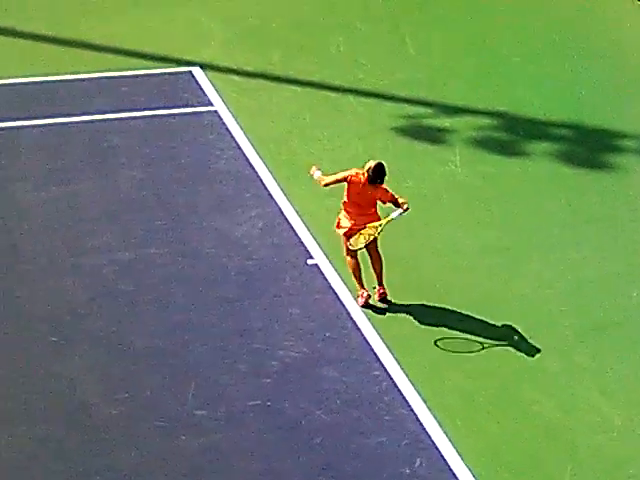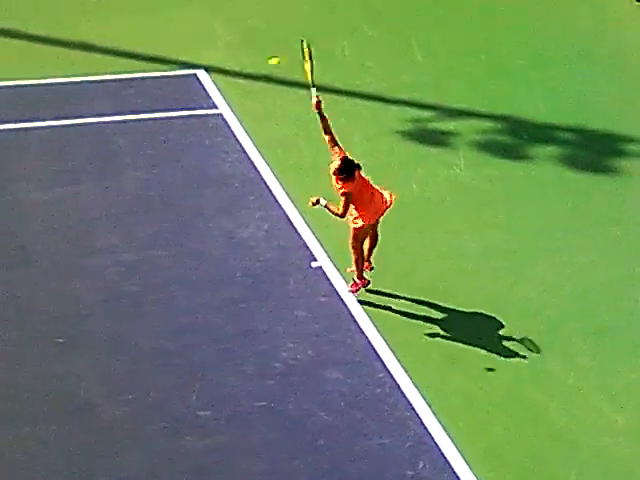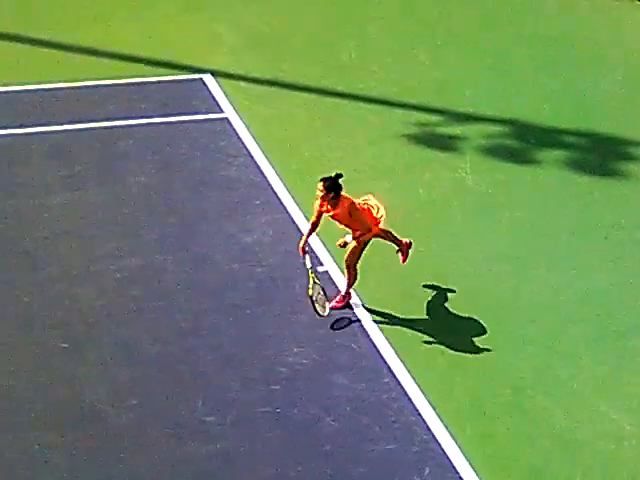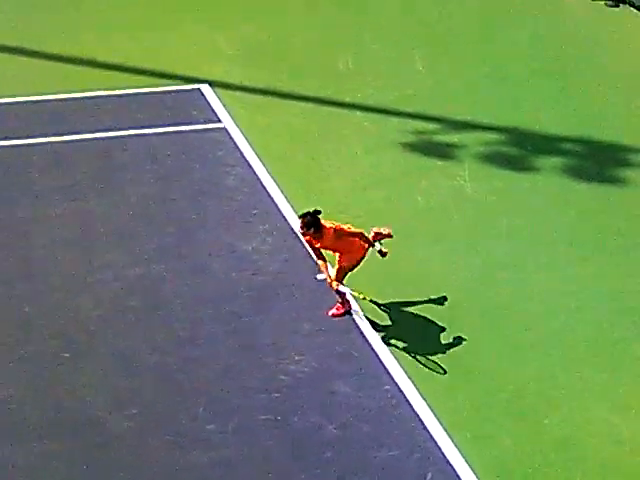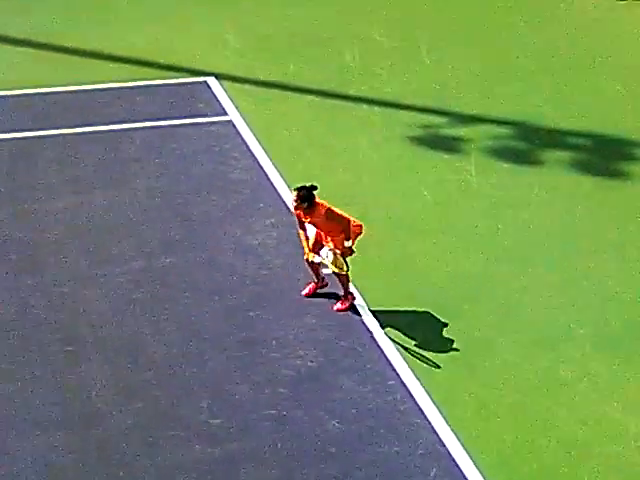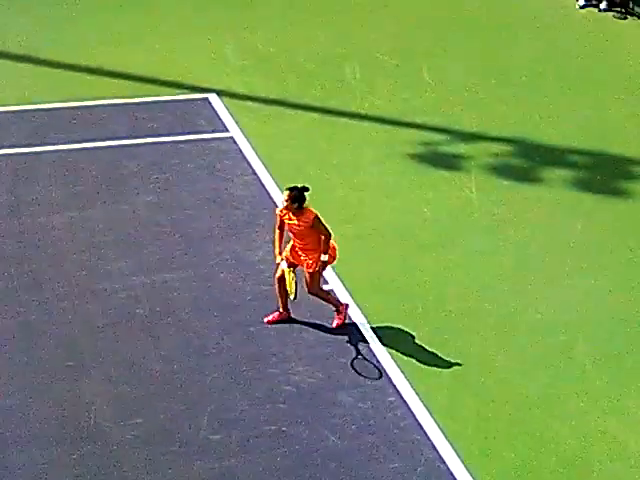
dt=0.2s
person 1, frame 1
left shoulder: (355, 176)
right shoulder: (380, 190)
left elbow: (325, 182)
right elbow: (398, 203)
left wrist: (316, 174)
right wrist: (403, 204)
left hip: (351, 223)
right hip: (369, 221)
left knee: (351, 255)
right knee: (373, 251)
left ankle: (362, 293)
right ankle: (381, 289)
person 1, frame 2
left shoulder: (346, 190)
right shoulder: (341, 160)
left elbow: (341, 214)
right elbow: (330, 137)
left wrist: (322, 202)
right wrist: (320, 112)
left hip: (365, 216)
right hip: (379, 201)
left knee: (355, 248)
right knee: (372, 231)
left ankle: (359, 279)
right ankle: (366, 263)
person 1, frame 3
left shoulder: (347, 205)
right shoulder: (322, 202)
left elbow: (365, 229)
right elbow: (314, 222)
left wrist: (348, 240)
right wrist: (304, 240)
left hip: (366, 223)
left knee: (349, 264)
right knee: (379, 233)
left ankle: (346, 294)
right ankle: (403, 244)
person 1, frame 4
left shoulder: (331, 231)
right shoulder: (308, 237)
left elbow: (360, 234)
right elbow: (320, 259)
right wrist: (328, 277)
left hip: (353, 250)
right hip: (341, 247)
left knee: (336, 281)
left ankle: (344, 304)
right ankle: (376, 235)
person 1, frame 5
left shoulder: (324, 211)
right shoulder: (299, 210)
left elbow: (346, 222)
right elbow: (302, 229)
left wrist: (347, 244)
right wrist: (307, 250)
left hip: (341, 234)
right hip: (324, 231)
right knee: (309, 257)
left ankle: (348, 296)
right ankle: (319, 281)
person 1, frame 6
left shoulder: (311, 218)
right shoulder: (282, 212)
left elbow: (327, 235)
right elbow: (279, 230)
left wrist: (324, 257)
right wrist: (278, 253)
left hip: (313, 253)
right hip: (296, 249)
left knee: (313, 289)
right knee: (280, 279)
left ankle: (339, 307)
right ankle: (283, 312)
